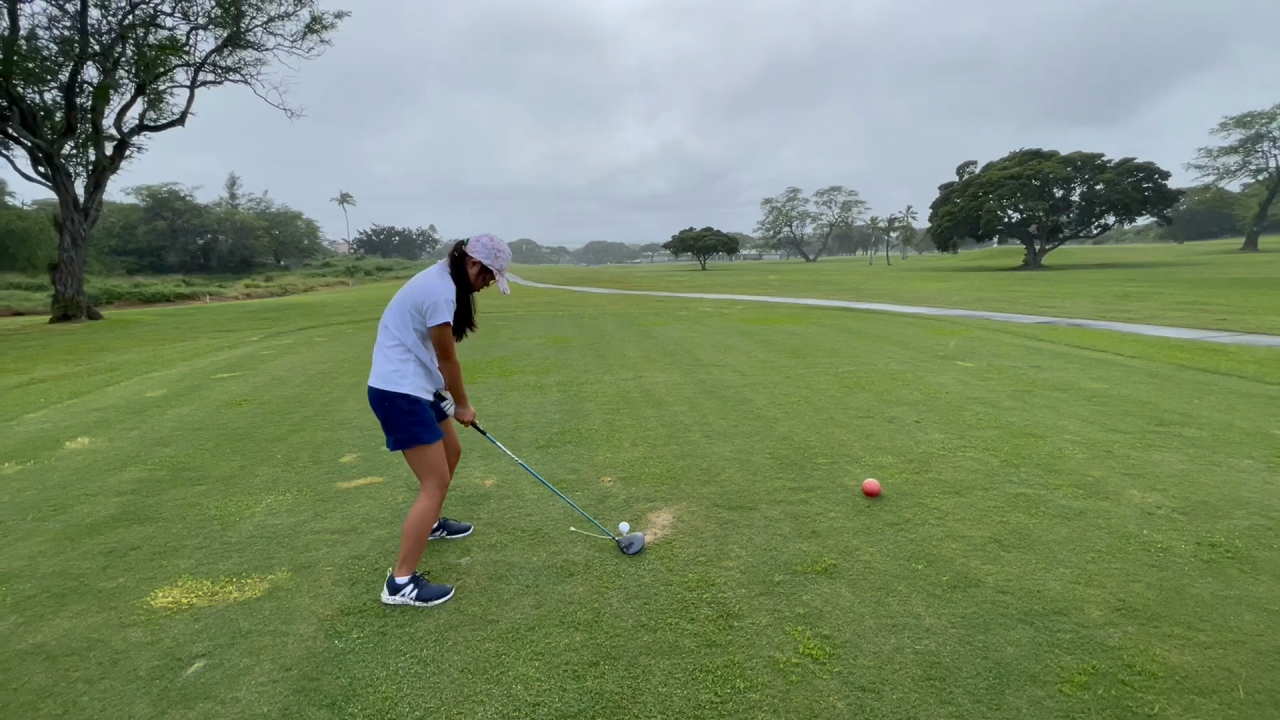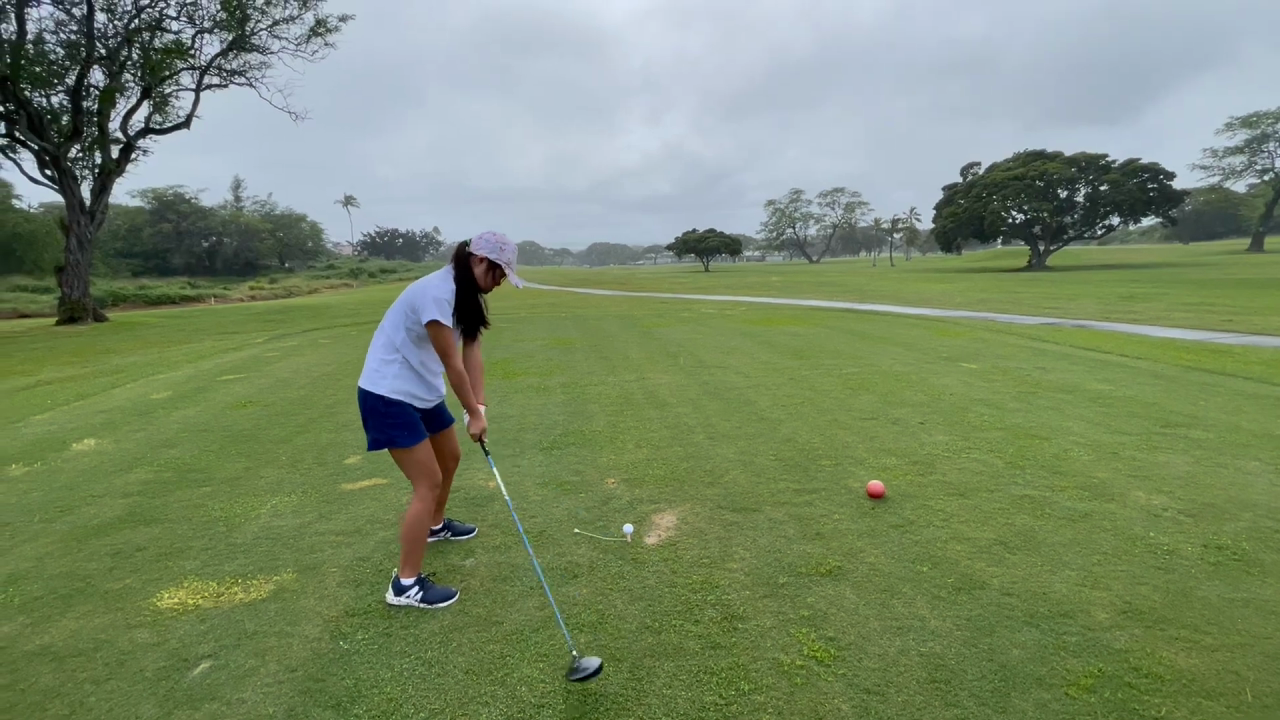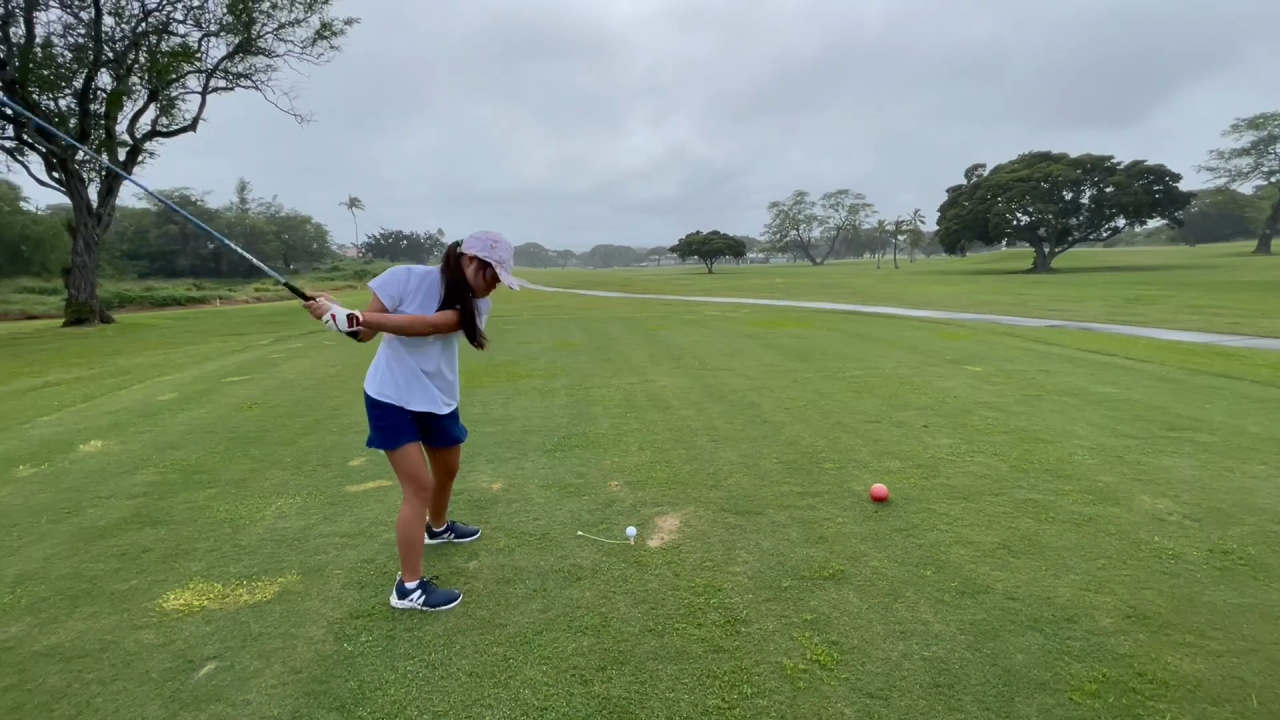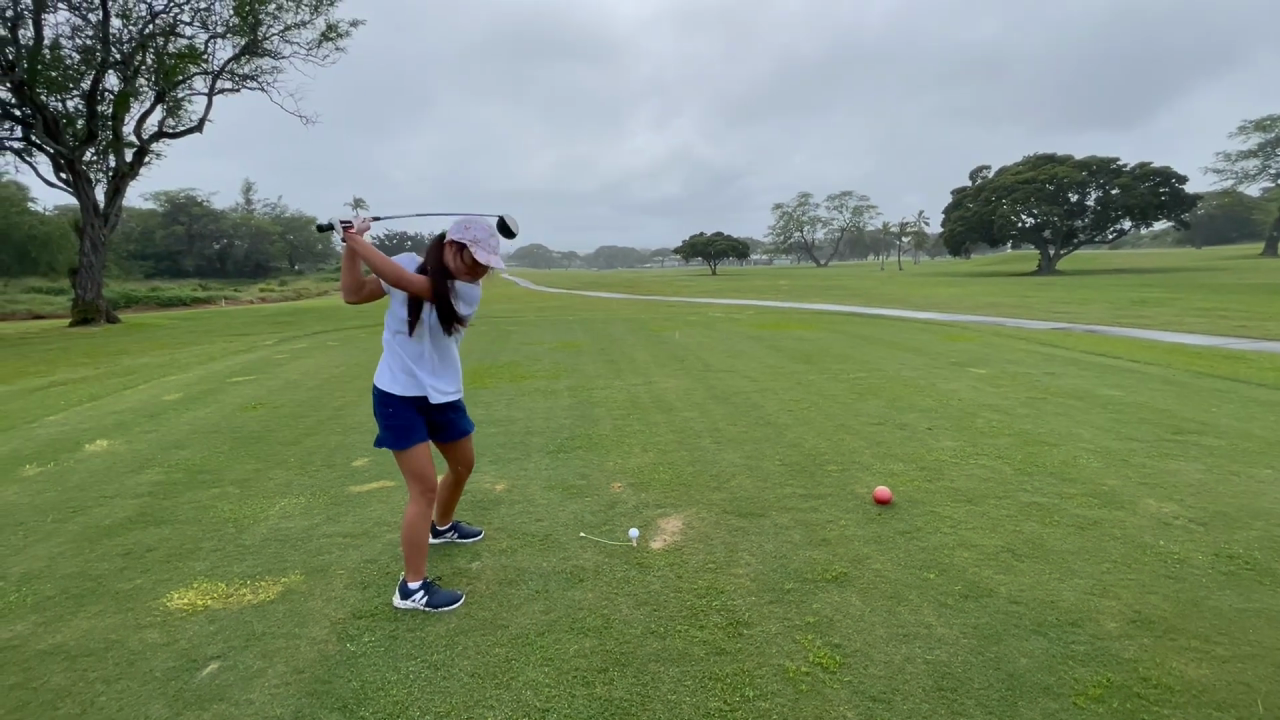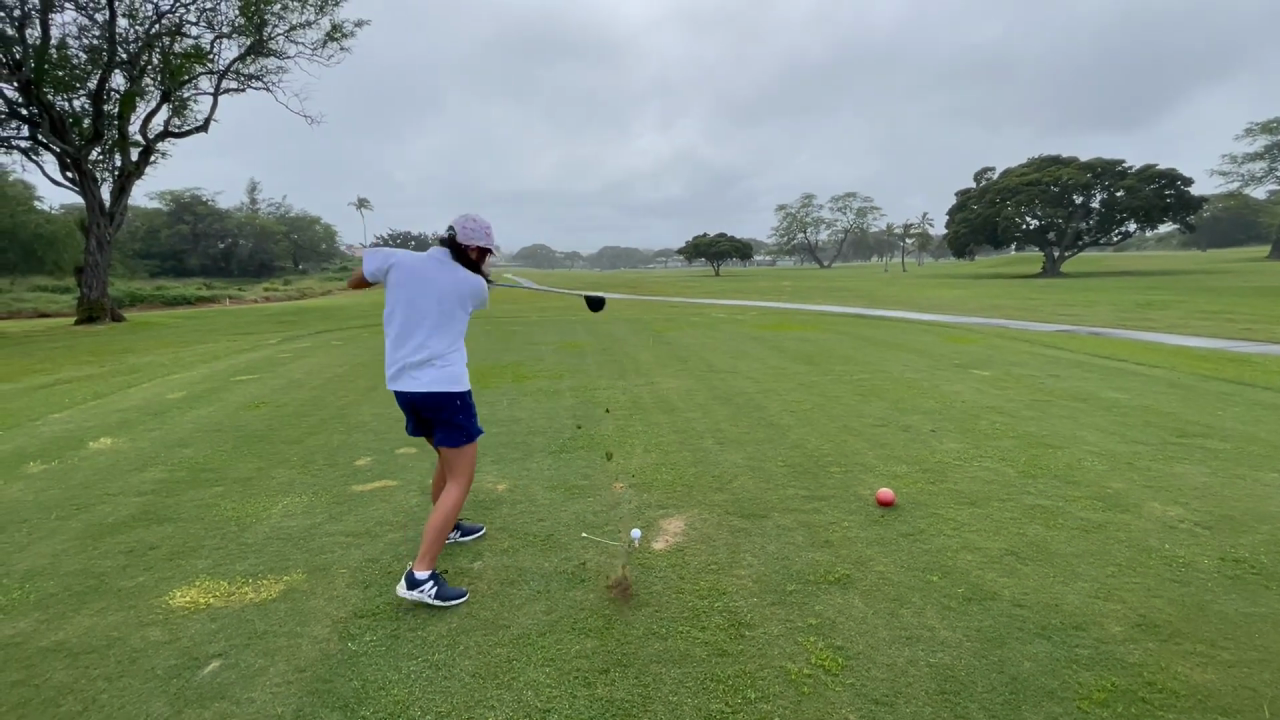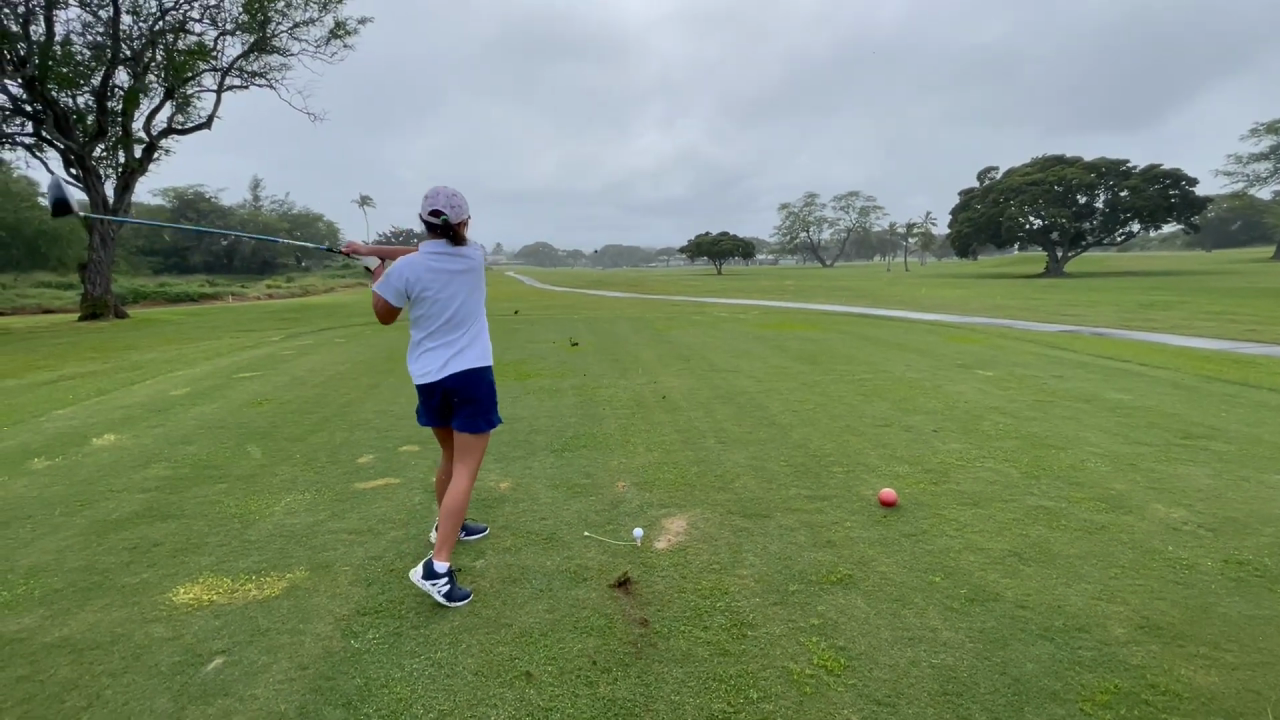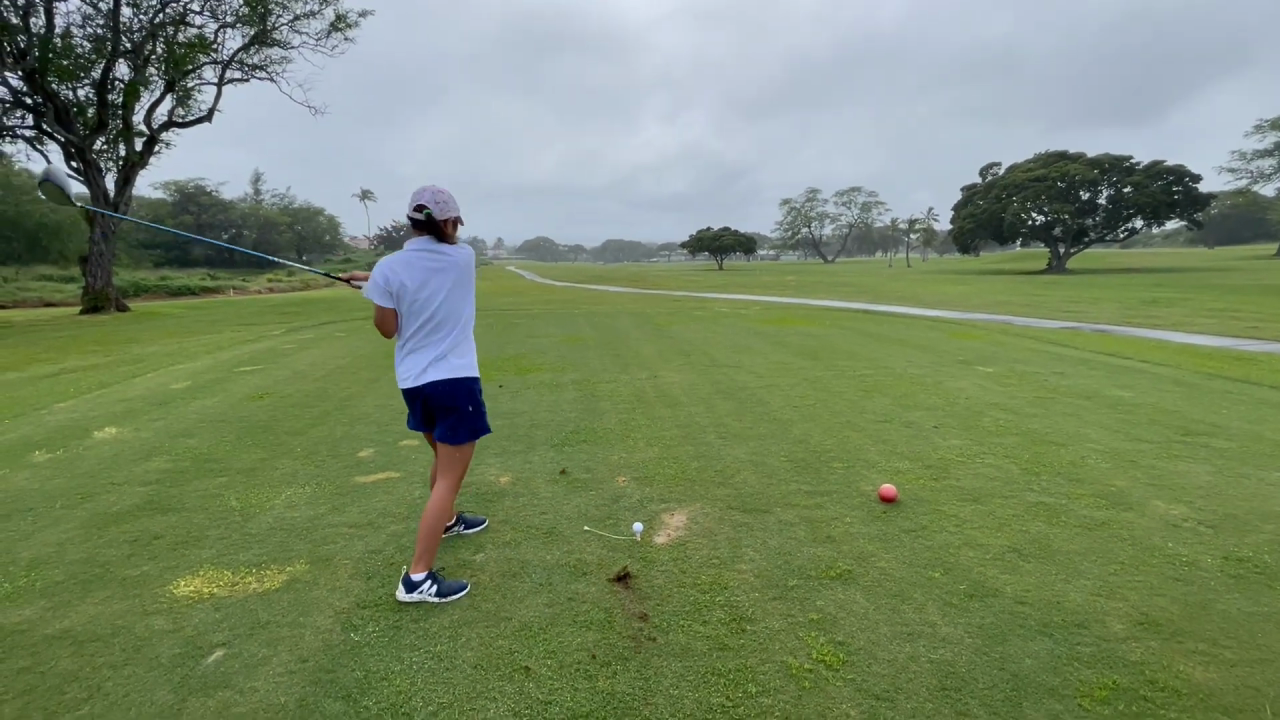
dt=0.4s
person 1, frame 1
left shoulder: (444, 280)
right shoulder: (440, 292)
left elbow: (440, 352)
right elbow: (447, 357)
left wrist: (449, 394)
right wrist: (463, 404)
left hip: (416, 387)
right hip: (399, 393)
left knee: (450, 452)
right knee: (435, 482)
left ankle: (432, 523)
right ankle: (401, 582)
person 1, frame 2
left shoulder: (466, 293)
right shoulder: (437, 293)
left elbow: (471, 352)
right elbow: (450, 363)
left wrist: (480, 405)
right wrist: (472, 413)
left hip: (422, 393)
right hip: (389, 395)
left knee: (449, 458)
right knee: (428, 484)
left ankle: (436, 525)
right ankle: (406, 584)
person 1, frame 3
left shoulder: (477, 305)
right shoulder: (404, 278)
left elbow: (422, 326)
right elbow: (365, 330)
left wrist: (359, 319)
right wrist: (339, 314)
left hip: (440, 403)
right hip: (389, 398)
left knee: (448, 470)
right knee: (417, 488)
left ankle: (437, 527)
right ankle: (409, 587)
person 1, frame 4
left shoulder: (467, 290)
right shoulder: (409, 262)
left elbow: (400, 280)
right elbow: (353, 294)
left wrist: (359, 241)
right wrist: (352, 244)
left hip: (443, 395)
right hip: (397, 395)
left knee: (463, 465)
right knee: (424, 488)
left ankle: (441, 525)
right ankle: (412, 587)
person 1, frame 5
left shoulder: (397, 260)
right shoulder: (470, 283)
left elbow: (355, 280)
left hip: (404, 387)
right hip: (444, 392)
left knee: (447, 458)
right knee: (459, 481)
left ankle: (444, 526)
right ankle: (419, 576)
person 1, frame 6
left shoulder: (404, 270)
right shoulder: (474, 256)
left elbow: (384, 316)
left wrist: (380, 270)
right wrist: (374, 249)
left hip: (429, 379)
right hip: (472, 374)
left knee: (451, 454)
right knee: (466, 470)
left ankle: (447, 525)
right ankle: (436, 567)
person 1, frame 7
left shoulder: (387, 268)
right shoulder: (464, 257)
left elbow: (388, 330)
left hip: (414, 383)
right hip: (457, 381)
left knee: (444, 458)
right knee: (449, 479)
left ankle: (446, 520)
right ankle: (417, 577)
